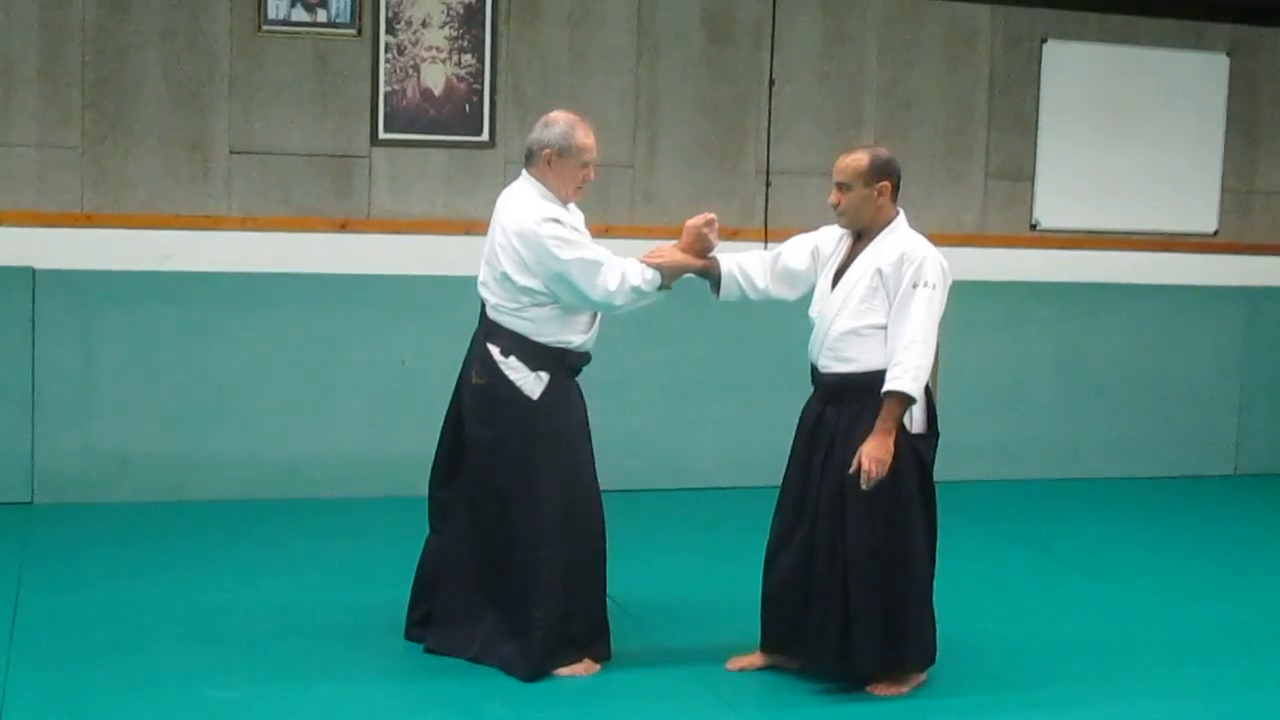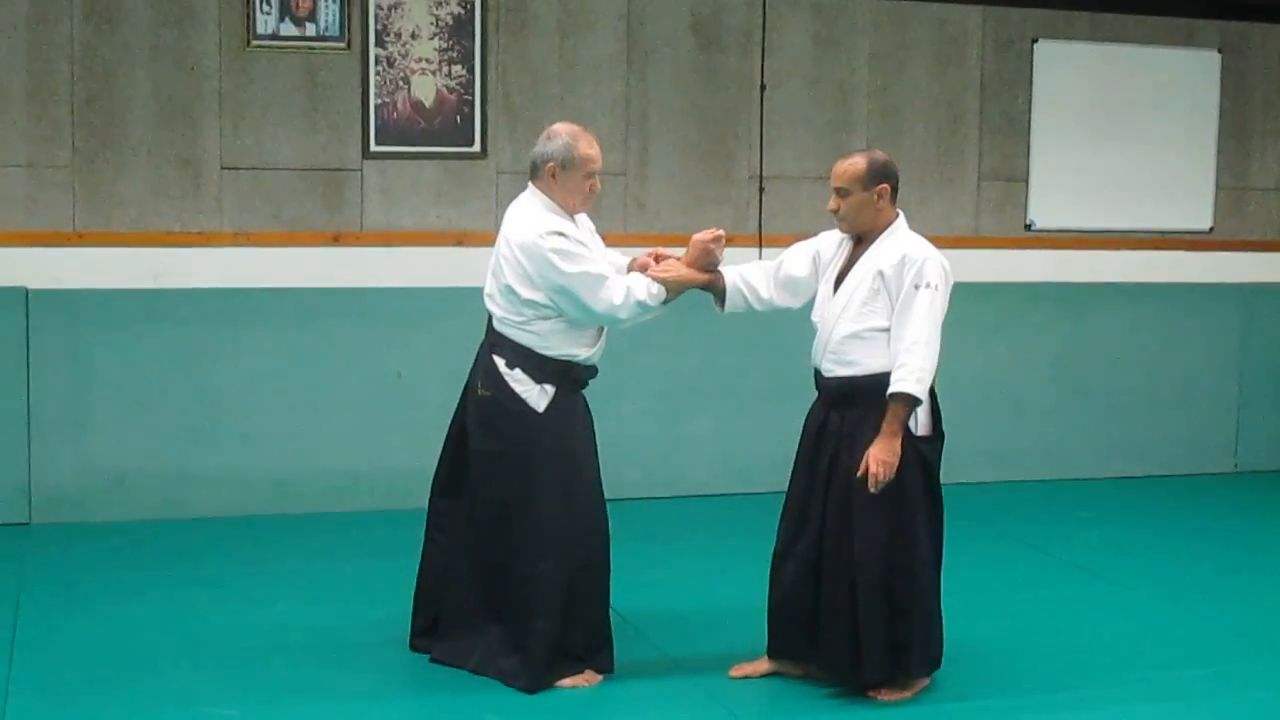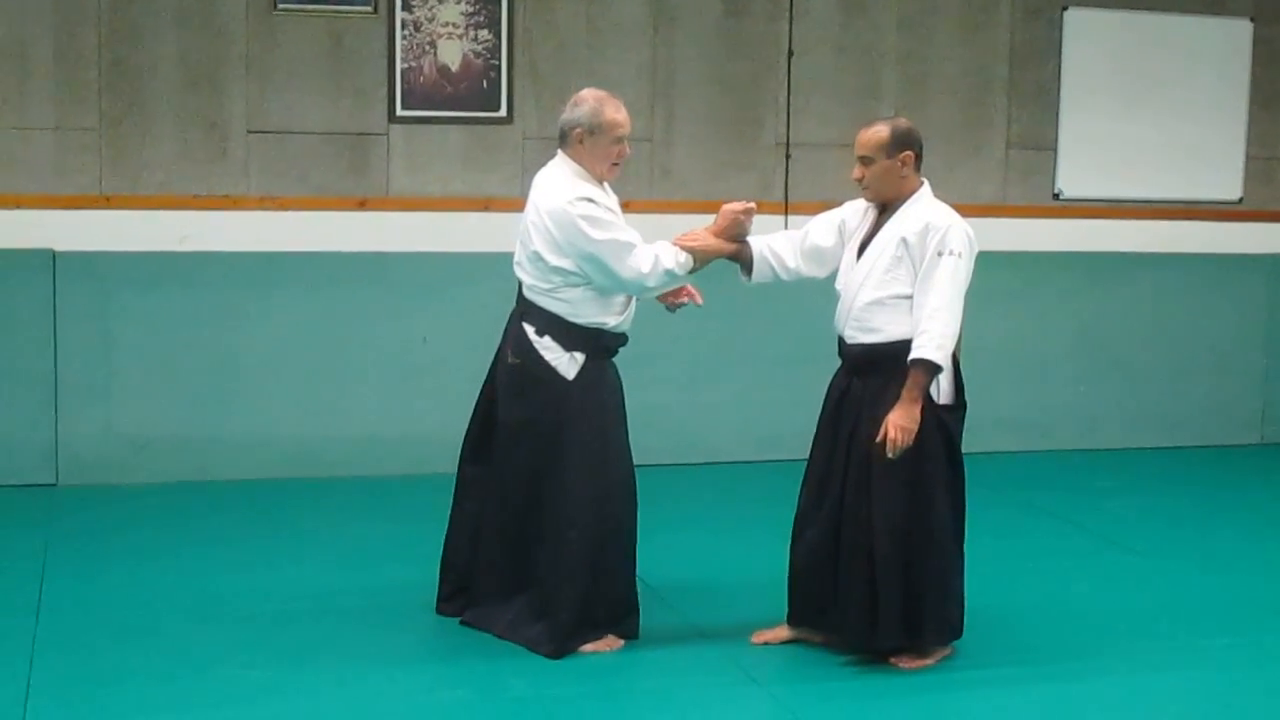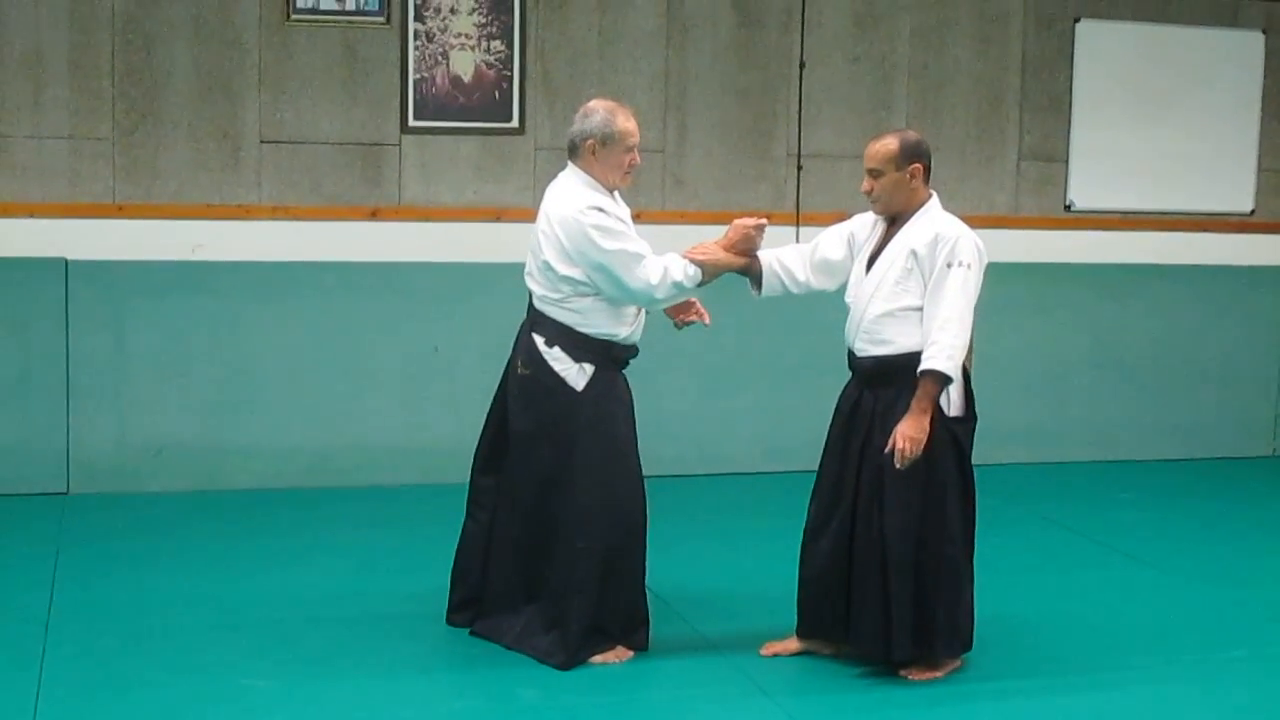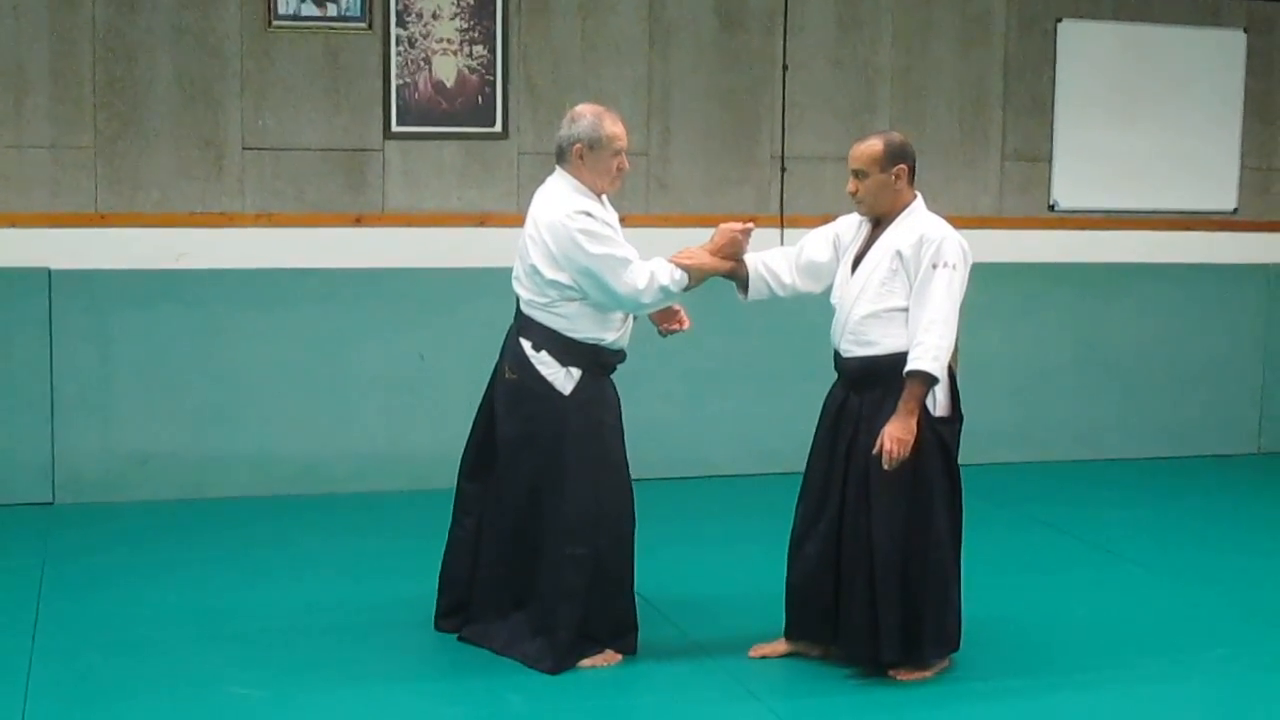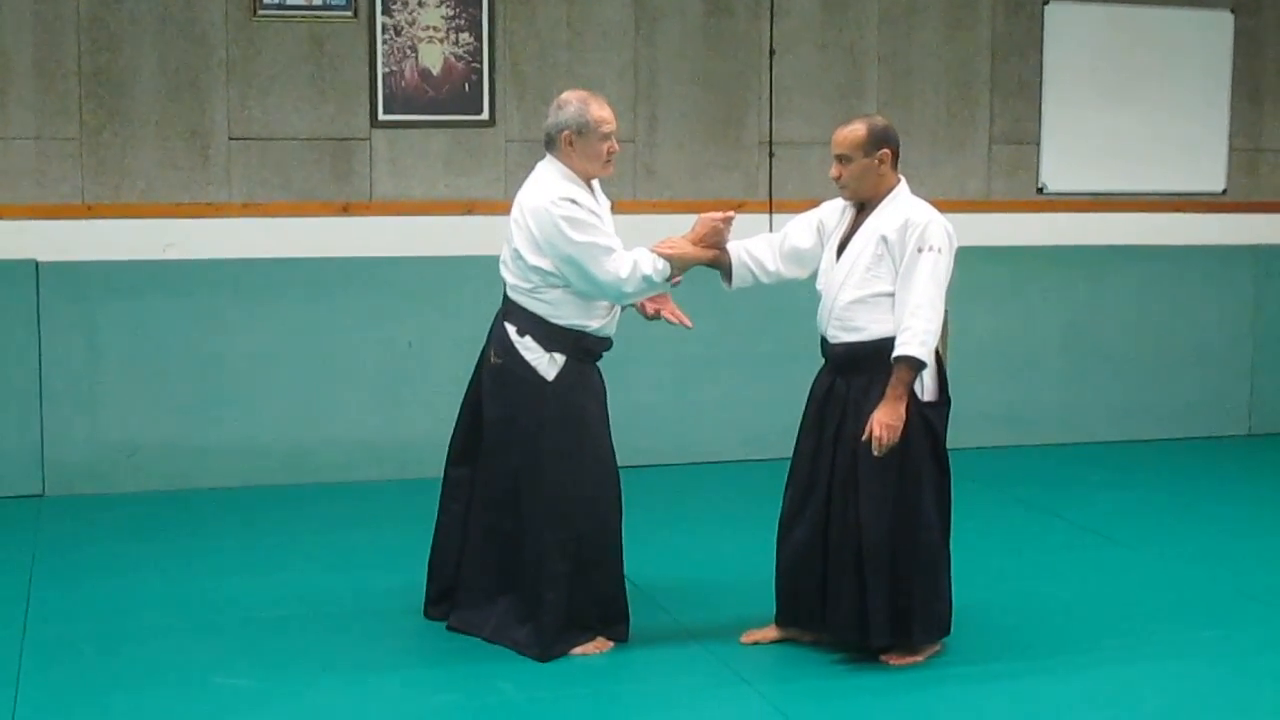
dt=0.7s
person 1, frame 1
left shoulder: (531, 200)
right shoulder: (537, 223)
left elbow: (587, 271)
right elbow: (607, 287)
left wrist: (659, 262)
left hip: (503, 370)
right hip: (527, 380)
left knee: (480, 497)
right knee: (556, 510)
left ankle: (451, 618)
right ankle: (550, 645)
person 1, frame 2
left shoulder: (554, 213)
right shoulder: (541, 235)
left elbow: (599, 268)
right elbow: (610, 301)
left wrist: (634, 265)
right wrist: (686, 269)
left hip: (507, 382)
right hip: (532, 392)
left knee: (480, 506)
right knee: (560, 523)
left ankle: (451, 627)
right ankle: (552, 656)
person 1, frame 3
left shoulder: (572, 181)
right shoulder: (570, 202)
left elbow: (616, 260)
right elbow: (636, 269)
left wrist: (661, 283)
right wrist: (714, 238)
left hip: (539, 350)
right hip: (562, 360)
left knee: (510, 473)
right knee: (587, 490)
left ankle: (480, 591)
right ankle: (574, 622)
person 1, frame 4
left shoulder: (584, 192)
right shoulder: (582, 211)
left elbow: (624, 274)
right elbow: (647, 279)
left wrist: (670, 298)
right wrist: (724, 252)
left hip: (550, 361)
right hip: (572, 371)
left knee: (525, 485)
right knee: (596, 501)
left ankle: (492, 602)
right ankle: (582, 633)
person 1, frame 5
left shoulder: (574, 197)
right shoulder: (568, 215)
left elbow: (612, 278)
right elbow: (632, 283)
left wrist: (652, 306)
right wrist: (710, 256)
left hip: (541, 367)
right hip: (558, 377)
left knee: (513, 492)
right knee: (584, 506)
left ankle: (481, 608)
right ankle: (569, 638)
person 1, frame 6
left shoulder: (575, 185)
right shoulder: (553, 202)
left elbow: (596, 270)
right elbow: (614, 275)
left wrist: (639, 293)
right wrist: (691, 246)
left hip: (527, 355)
right hip: (543, 363)
left knee: (500, 478)
right knee: (572, 491)
left ankle: (470, 597)
right ankle: (561, 625)
person 2, frame 1
left shoulder: (915, 258)
right shoulder: (831, 242)
left elbow: (912, 353)
right elbow: (765, 270)
left wrist: (883, 433)
right wrist: (694, 262)
left hip: (882, 414)
right hip: (828, 407)
left knee: (885, 542)
right knee: (801, 531)
left ankle: (906, 662)
right ankle: (788, 644)
person 2, frame 2
left shoulder: (916, 260)
right shoulder: (831, 247)
left elbow: (916, 355)
right elbow: (768, 281)
left wrist: (890, 435)
right wrist: (699, 277)
left hip: (888, 416)
right hip: (833, 412)
left knee: (890, 548)
right knee: (808, 536)
left ankle: (906, 668)
right ankle: (794, 651)
person 2, frame 3
left shoulder: (940, 228)
right shoulder: (855, 216)
left elbow: (936, 323)
right elbow: (793, 250)
left wrist: (908, 403)
right wrist: (726, 247)
left hip: (909, 384)
right hip: (854, 380)
left knee: (909, 516)
right knee: (828, 504)
left ankle: (927, 635)
right ankle: (815, 618)
person 2, frame 4
left shoulder: (950, 239)
right shoulder: (866, 228)
left elbow: (947, 334)
right elbow: (804, 264)
left wrist: (919, 412)
right wrist: (740, 261)
left hip: (921, 396)
right hip: (866, 392)
left knee: (922, 526)
right knee: (839, 514)
left ankle: (938, 647)
right ankle: (824, 630)
person 2, frame 5
left shoulder: (935, 240)
right shoulder: (851, 230)
left elbow: (933, 334)
right elbow: (790, 266)
left wrist: (906, 414)
right wrist: (723, 264)
left hip: (907, 397)
right hip: (852, 392)
left knee: (908, 528)
right knee: (826, 516)
left ankle: (926, 647)
right ankle: (814, 631)
person 2, frame 6
left shoulder: (919, 224)
right shoulder: (835, 215)
left elbow: (919, 319)
right elbow: (777, 253)
left wrist: (894, 399)
right wrist: (708, 253)
left hip: (894, 382)
right hip: (838, 378)
left knee: (897, 513)
right knee: (812, 502)
left ankle: (915, 632)
right ankle: (803, 616)
